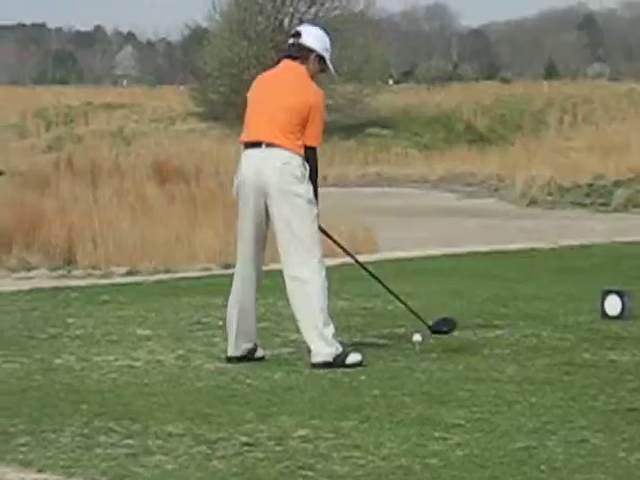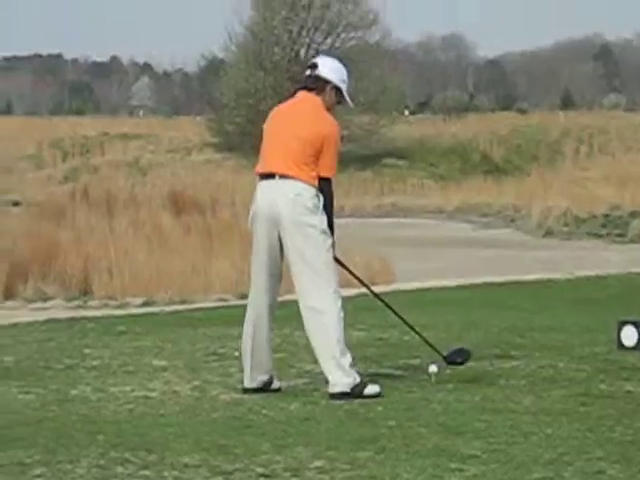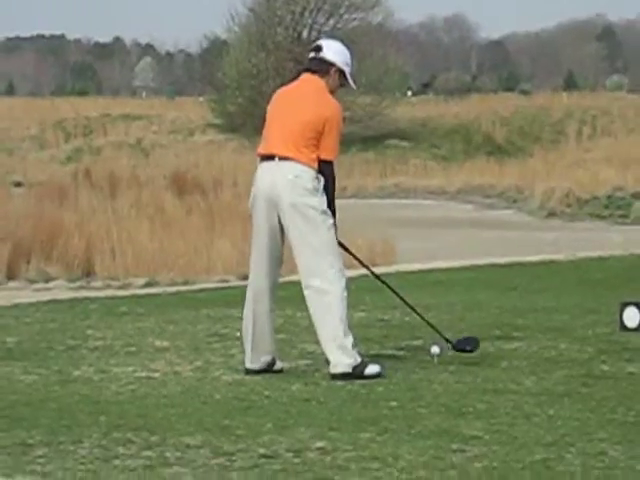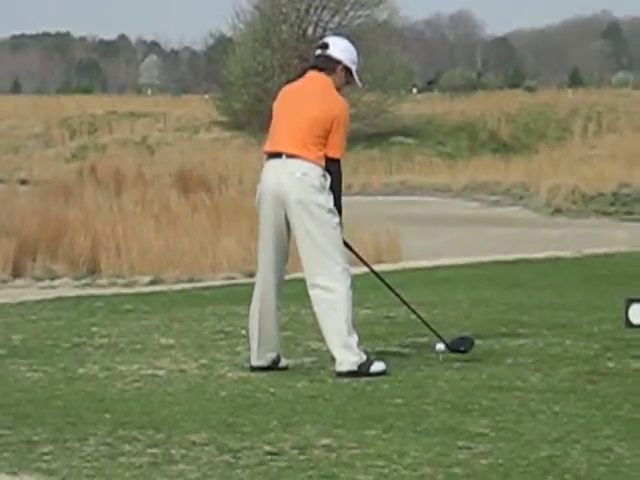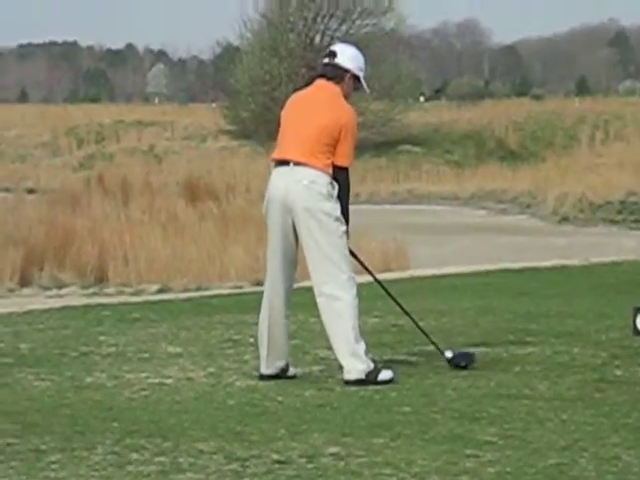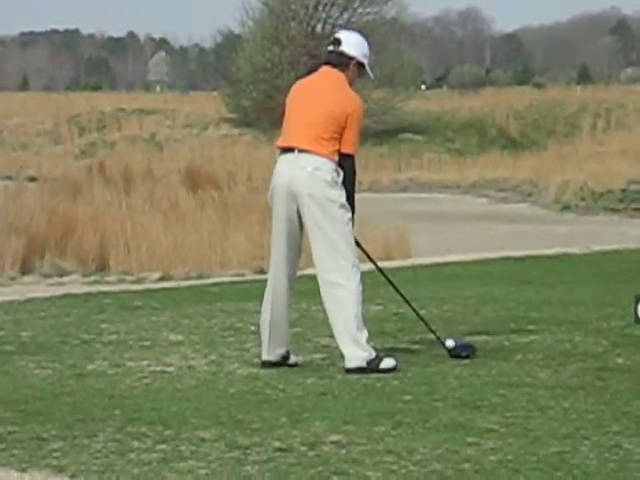
dt=0.3s
person 1, frame 1
left shoulder: (261, 81)
right shoulder: (312, 93)
right elbow: (310, 152)
right wrist: (313, 201)
left hip: (250, 164)
right hip: (284, 167)
left knee: (247, 261)
right knee: (305, 263)
left ankle: (240, 344)
right ankle: (324, 349)
person 1, frame 2
left shoulder: (277, 112)
right shoulder: (327, 124)
right elbow: (324, 183)
right wrist: (329, 233)
left hip: (264, 195)
right hip: (298, 199)
left knee: (261, 291)
right knee: (321, 293)
left ankle: (257, 375)
right ankle: (342, 380)
person 1, frame 3
left shoulder: (280, 94)
right shoulder: (330, 106)
right elbow: (326, 165)
right wrist: (330, 214)
left hip: (265, 177)
right hip: (298, 180)
left knee: (262, 275)
right knee: (325, 275)
left ankle: (258, 356)
right ankle: (343, 360)
person 1, frame 4
left shoulder: (287, 91)
right shoulder: (337, 104)
right elbow: (333, 164)
right wrist: (337, 212)
left hip: (271, 174)
right hip: (305, 178)
left knee: (268, 271)
right knee: (330, 274)
left ankle: (264, 354)
right ankle: (349, 358)
person 1, frame 5
left shoulder: (295, 99)
right shoulder: (345, 113)
right elbow: (340, 173)
right wrist: (343, 222)
left hip: (279, 183)
right hip: (312, 186)
left knee: (277, 280)
right knee: (336, 281)
left ankle: (273, 362)
right ankle: (357, 367)
person 1, frame 6
left shoulder: (300, 86)
right shoulder: (351, 100)
right elbow: (346, 159)
right wrist: (350, 209)
left hip: (284, 169)
right hip: (318, 174)
left knee: (281, 266)
right knee: (340, 268)
left ankle: (274, 349)
right ankle: (358, 355)
